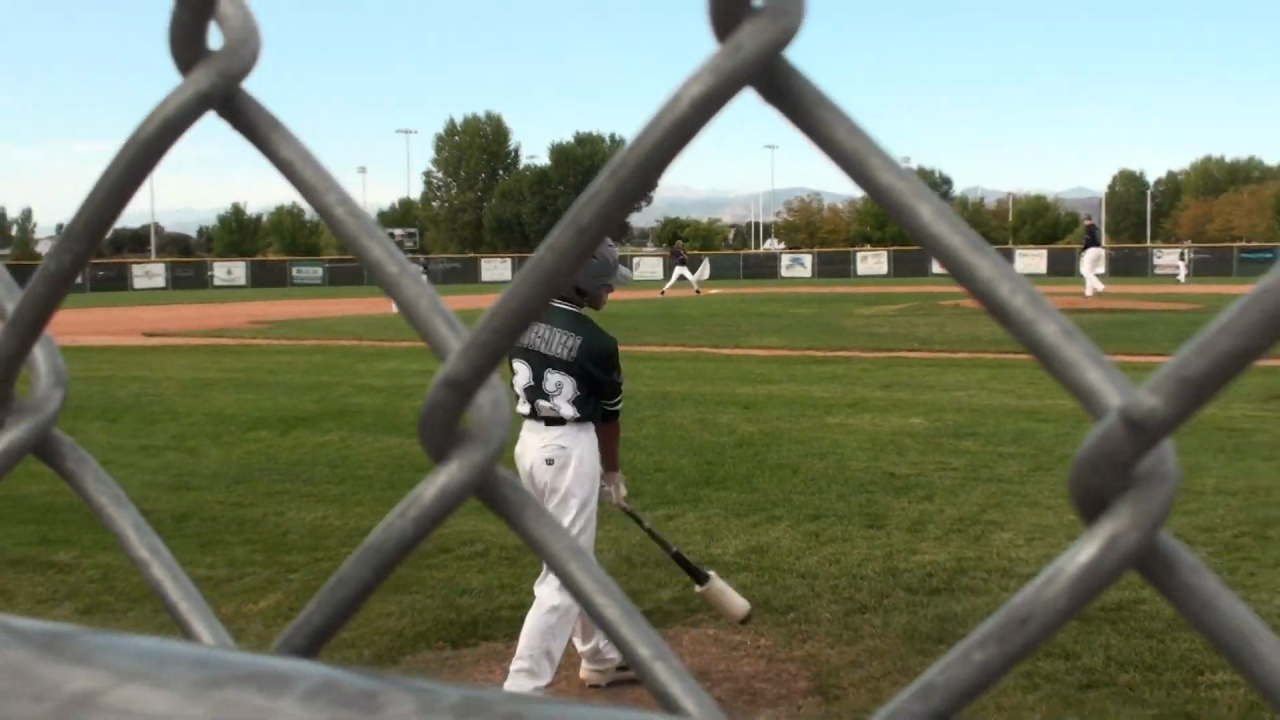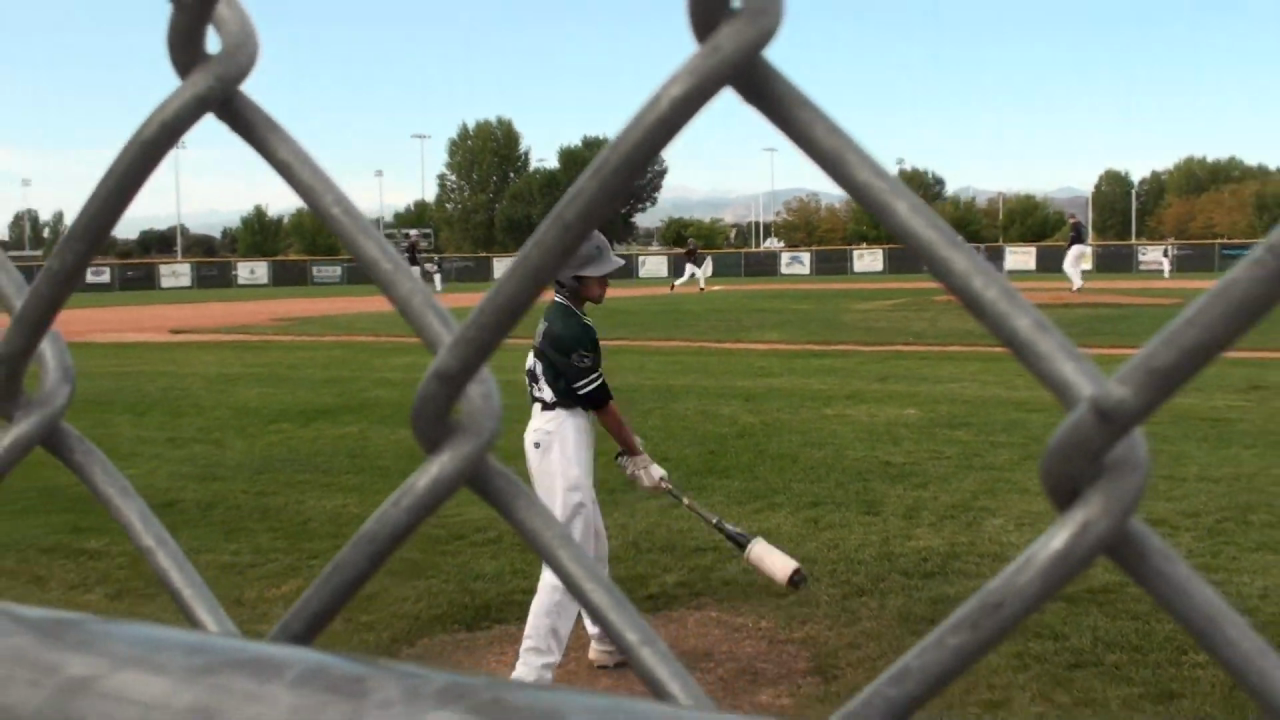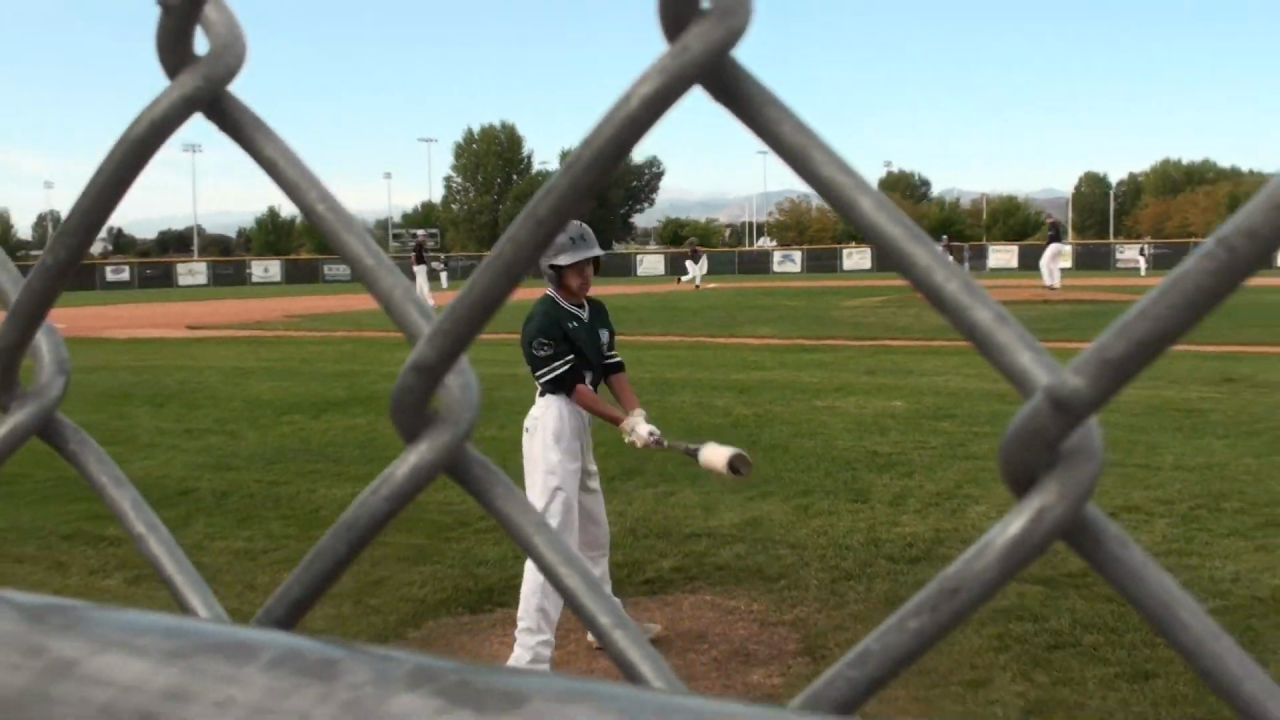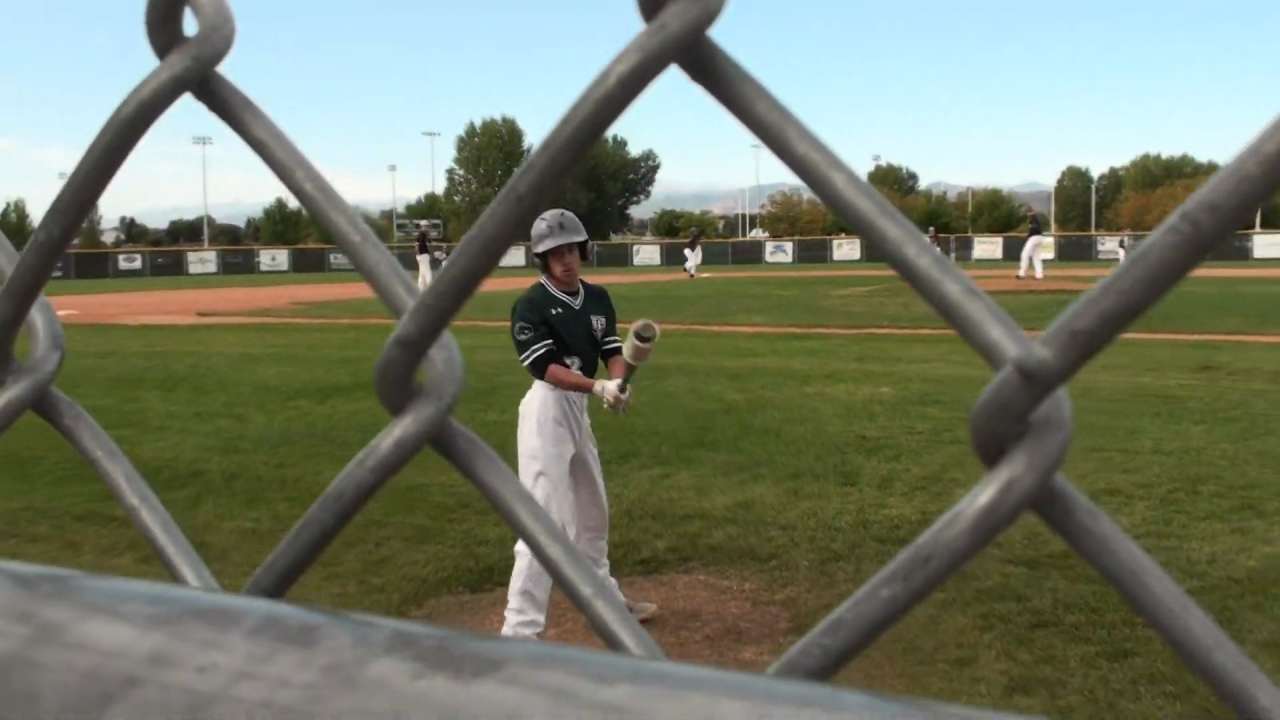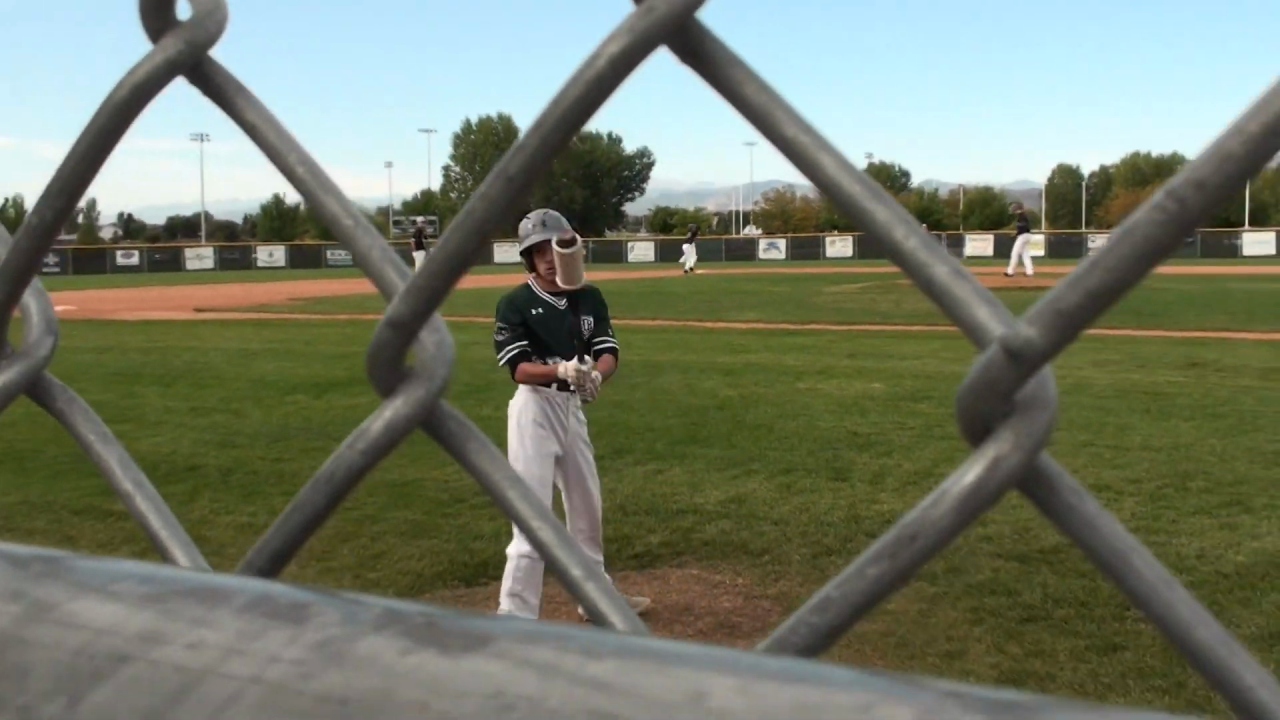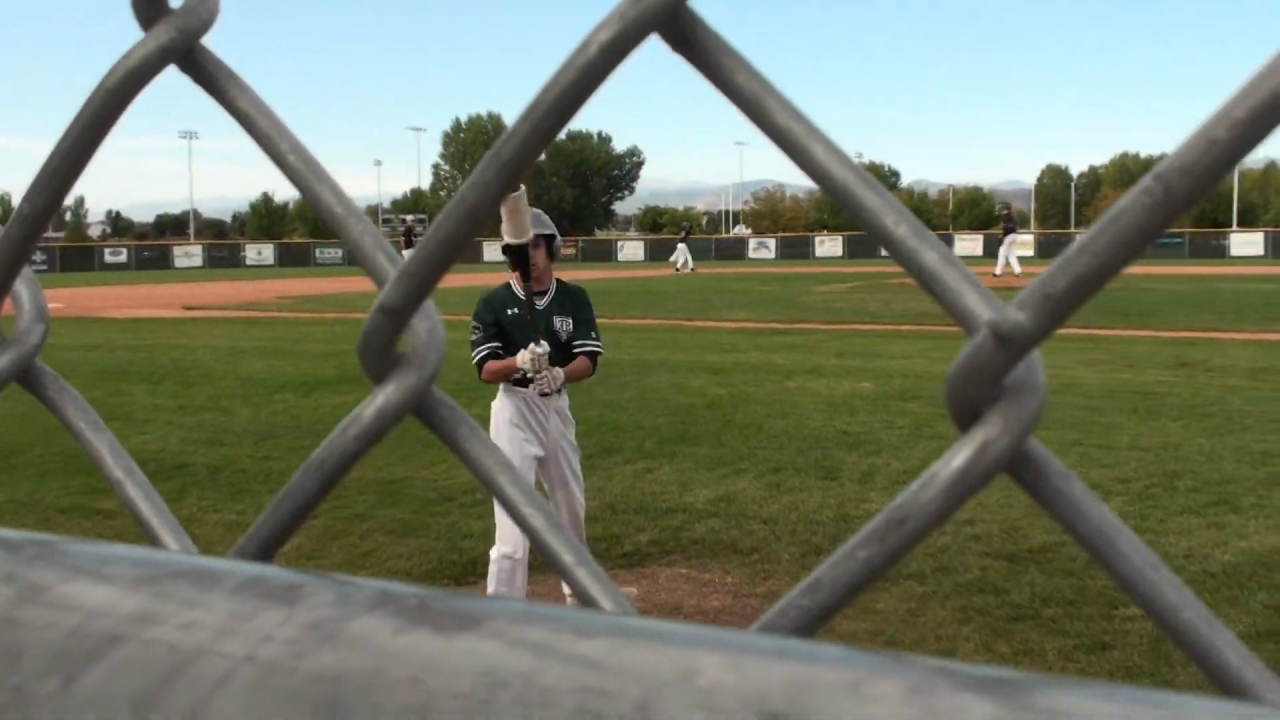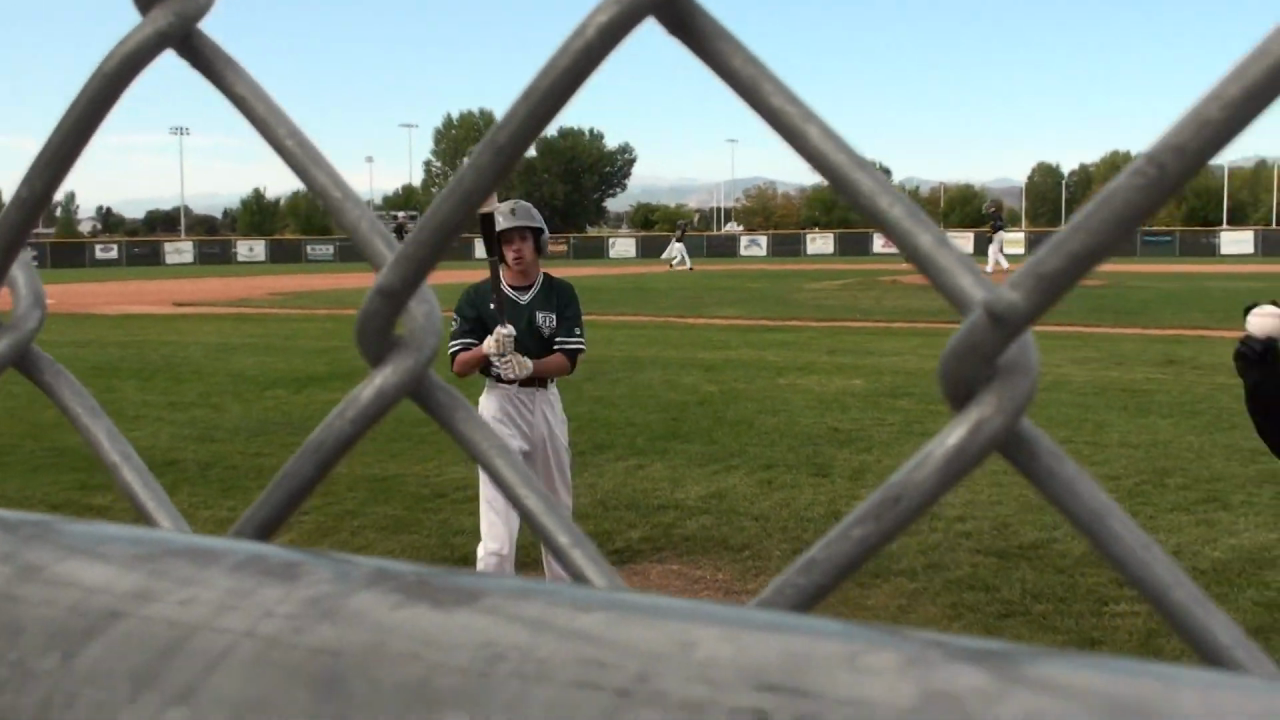
dt=0.1s
person 1, frame 1
left shoulder: (527, 323)
right shoulder: (599, 342)
right elbow: (607, 413)
right wrist: (613, 472)
left hip: (530, 445)
right hip: (571, 452)
right knee: (563, 575)
left ankle: (599, 657)
right ankle: (520, 694)
person 1, frame 2
left shoulder: (561, 318)
right shoulder: (569, 329)
left elbow: (593, 392)
right elbow: (597, 401)
left wrist: (631, 450)
right wrist: (637, 456)
left hip: (552, 435)
right hip: (563, 438)
left knee: (590, 544)
left ankle: (608, 640)
right ankle: (531, 677)
person 1, frame 3
left shoulder: (596, 311)
right shoulder: (543, 318)
left elbow: (613, 369)
right elbow: (570, 386)
left wrist: (636, 415)
right wrist: (625, 425)
left hip: (574, 427)
right hip: (555, 424)
left knee: (591, 531)
right ankle: (527, 659)
person 1, frame 4
left shoulder: (597, 297)
right shoulder: (530, 303)
left elbow: (613, 351)
right elbow: (544, 368)
left wrist: (617, 384)
right wrist: (597, 387)
left hip: (579, 410)
right hip: (546, 410)
left knee: (591, 511)
right ankle: (519, 636)
person 1, frame 5
left shoulder: (590, 297)
right shoulder: (514, 304)
left elbow: (607, 352)
right elbow: (519, 368)
left wrist: (593, 376)
right wrist: (562, 370)
left hip: (572, 409)
right hip: (534, 409)
left knee: (587, 508)
person 1, frame 6
left shoulder: (575, 297)
right shoulder: (492, 303)
left elbow: (589, 360)
right elbow: (485, 371)
left wrist: (559, 375)
right wrist: (521, 362)
left hip: (557, 409)
right hip: (514, 411)
left knee: (570, 508)
right knee: (514, 530)
person 1, frame 7
left shoulder: (561, 293)
right shoulder: (475, 297)
left elbow: (568, 359)
right elbow: (458, 365)
left wrist: (527, 366)
right wrist: (488, 350)
left hip: (545, 404)
right hip: (499, 408)
left knee: (557, 506)
right knee: (499, 527)
left ankle: (565, 587)
